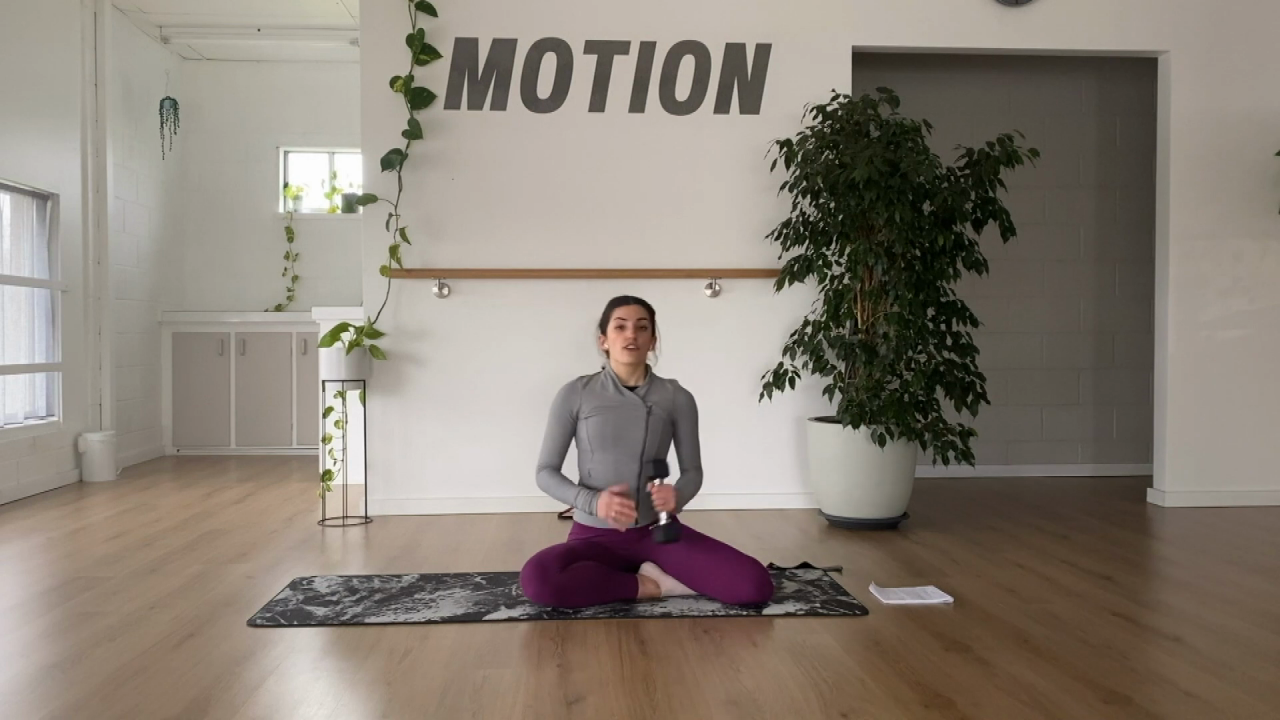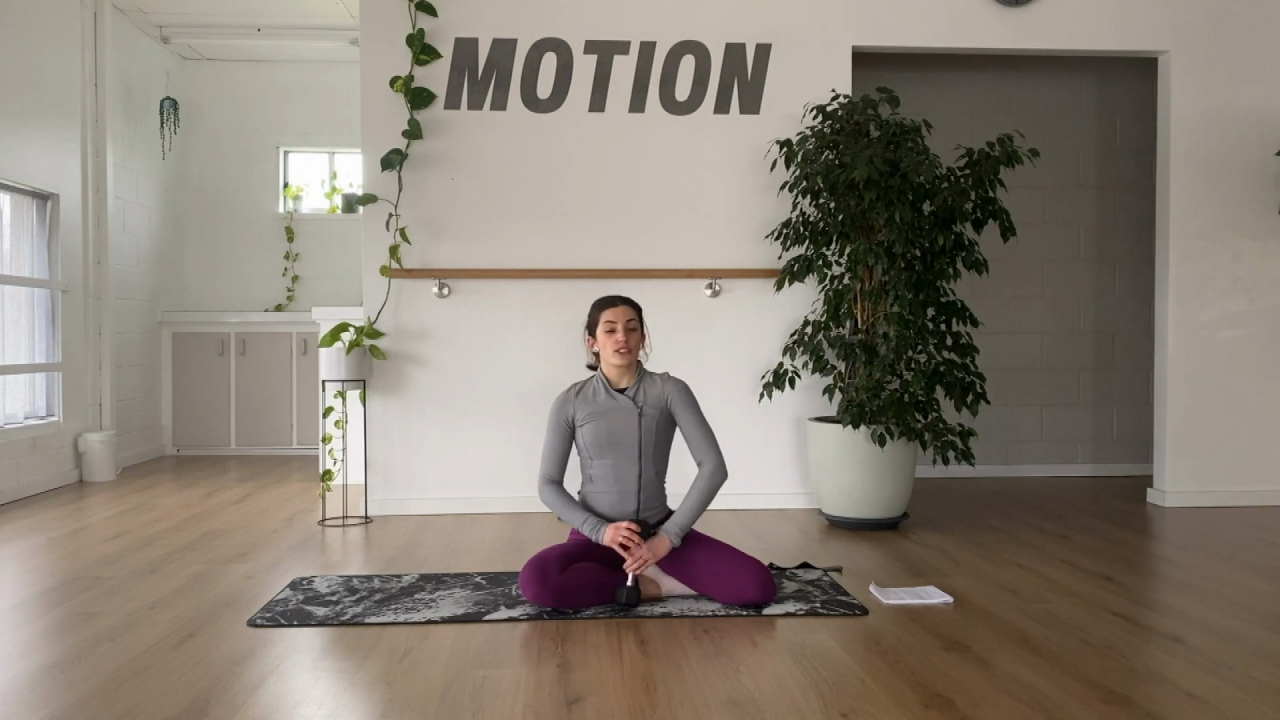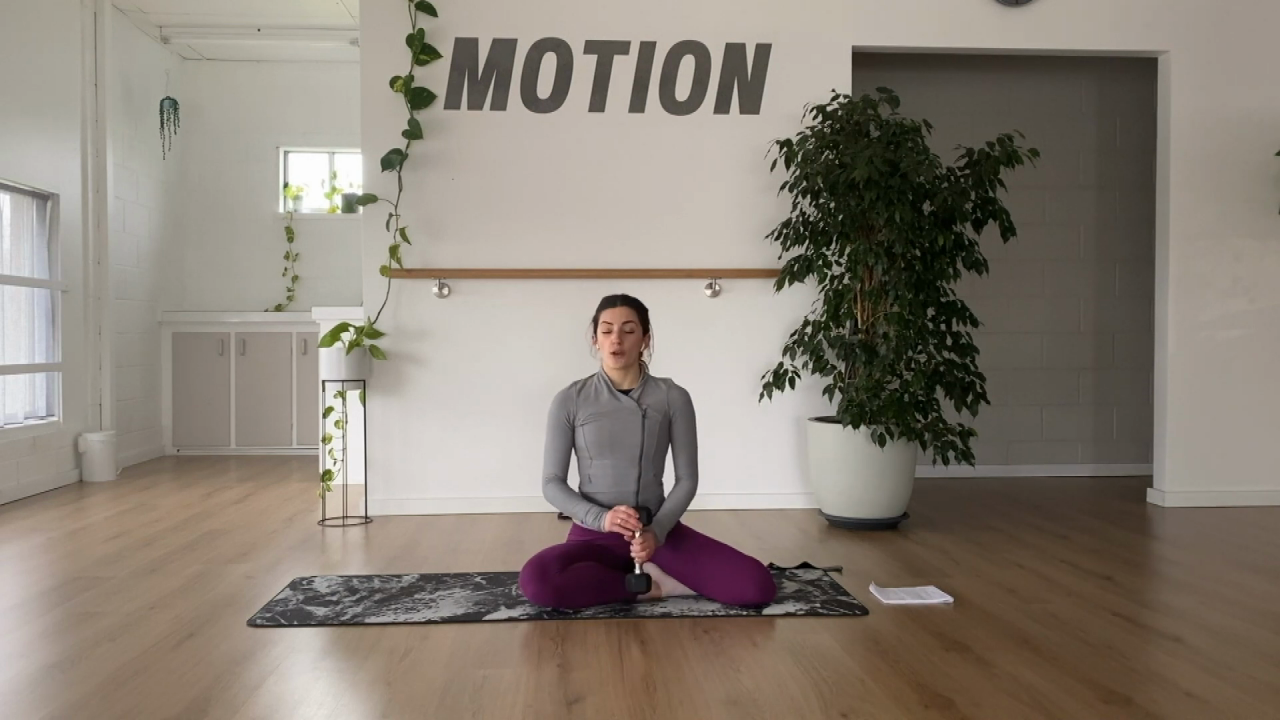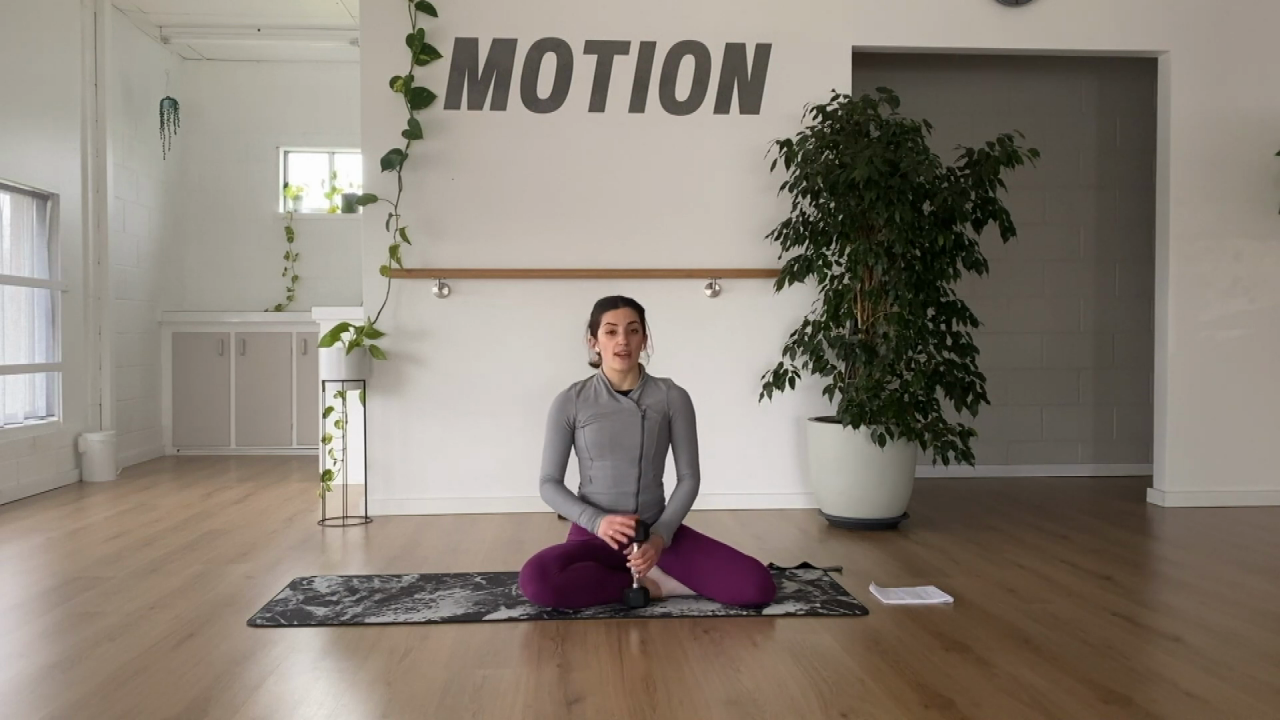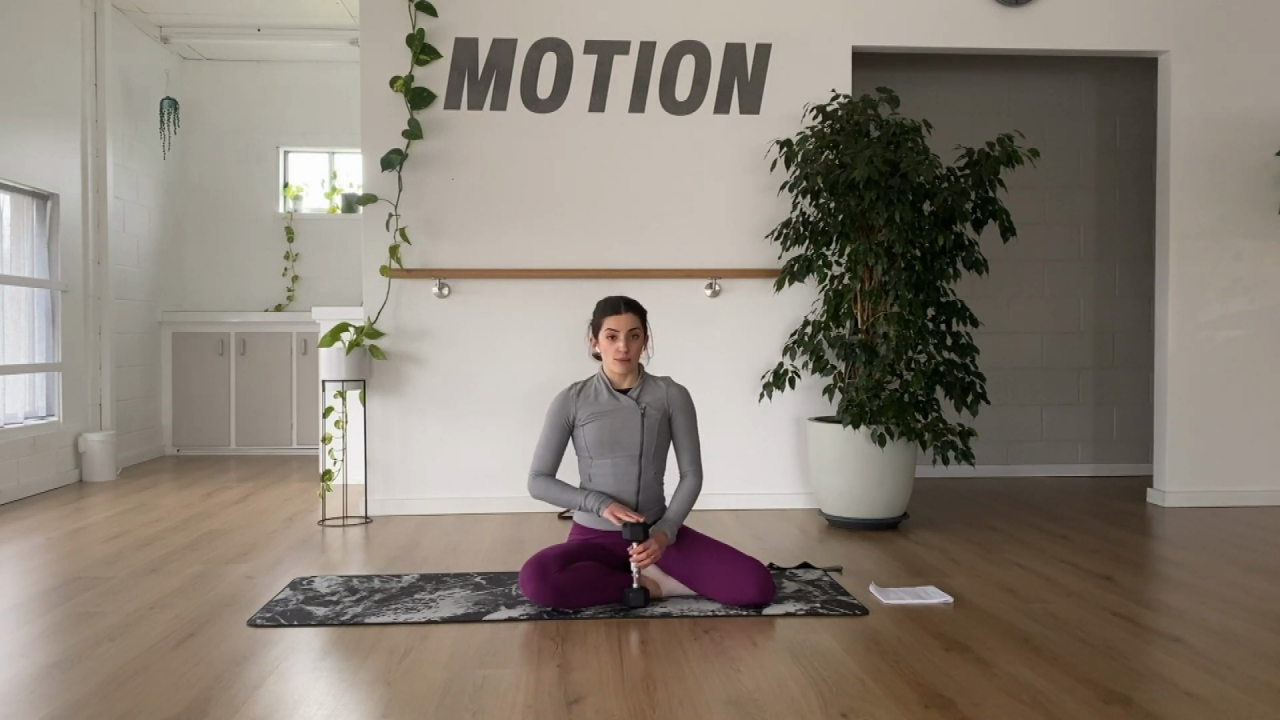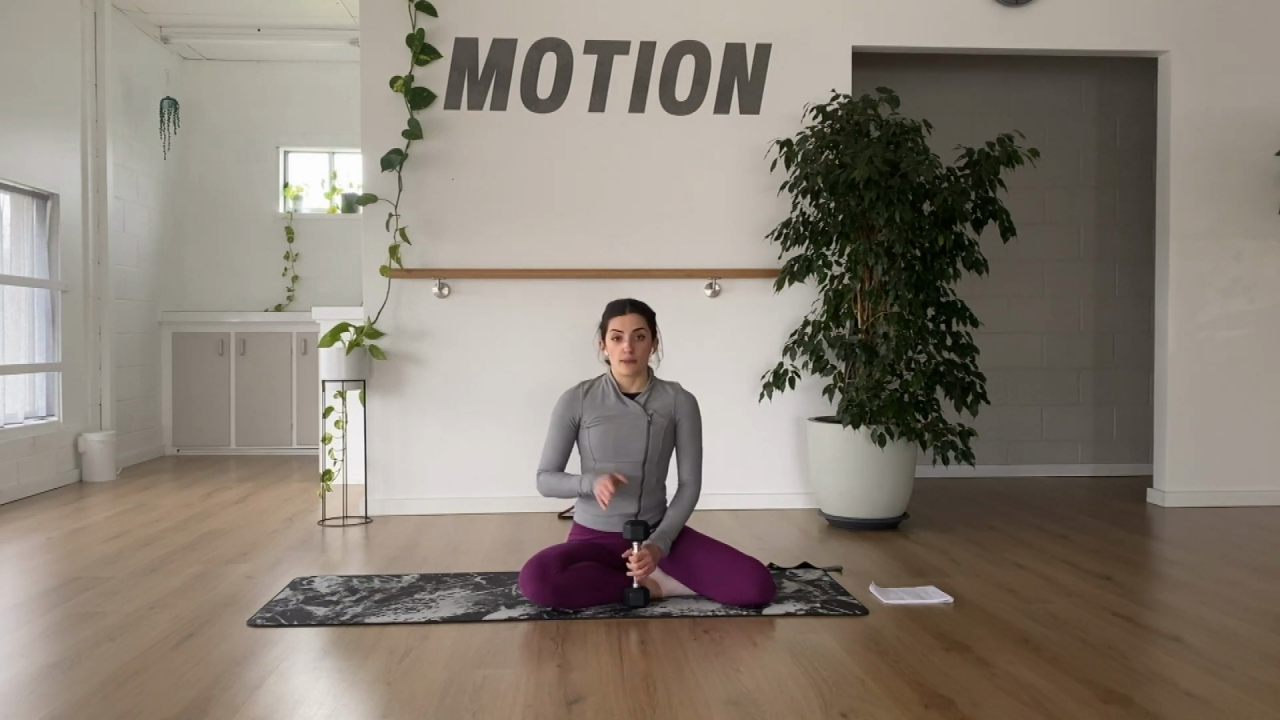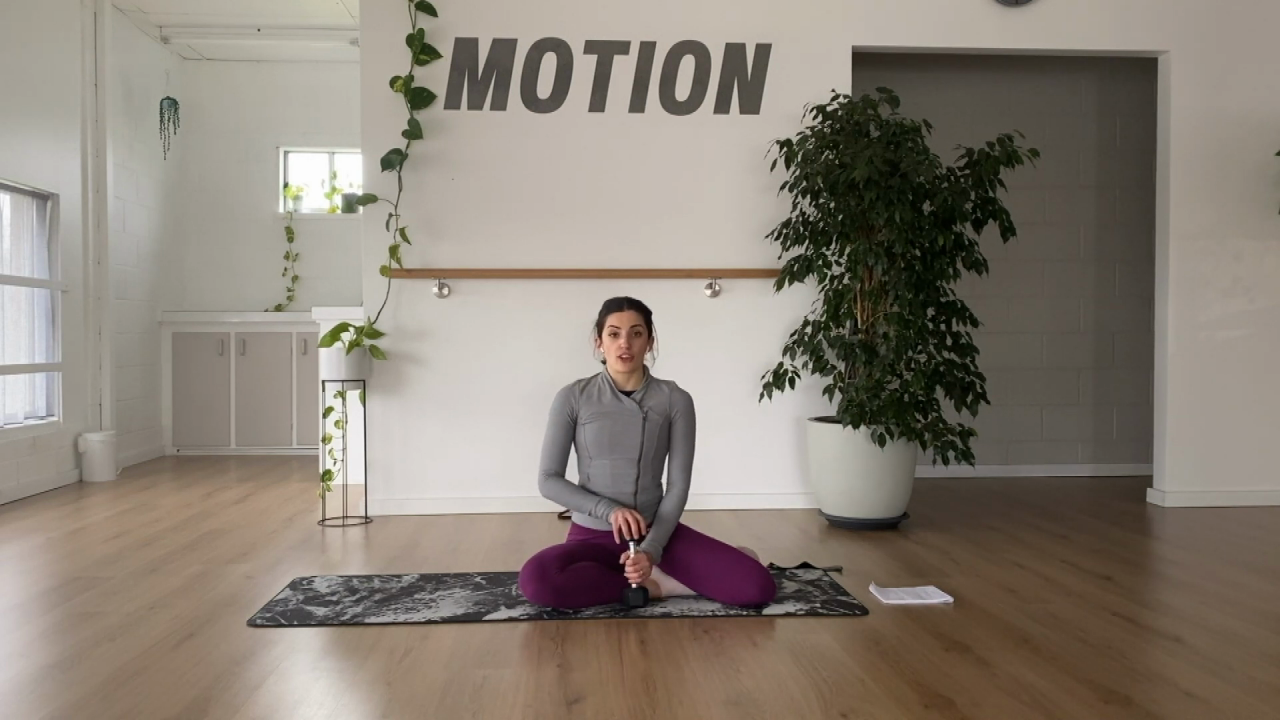
dt=0.7s
person 1, frame 1
left shoulder: (676, 398)
right shoulder: (575, 394)
left elbow: (692, 472)
right elbow: (545, 473)
left wrist: (677, 496)
right wrist: (592, 502)
left hip: (656, 531)
right hip: (594, 534)
left knee: (756, 586)
right knee: (536, 581)
left ankle: (653, 571)
right ankle: (652, 585)
person 1, frame 2
left shoulder: (670, 391)
right shoulder: (570, 402)
left elbow: (714, 468)
right elbow: (548, 484)
left wrist: (670, 536)
right wrist: (599, 529)
left hip: (659, 529)
right hip: (594, 535)
left knee: (758, 586)
right knee: (535, 581)
right ankle: (655, 584)
person 1, frame 3
left shoulder: (673, 397)
right shoulder: (569, 400)
left elbow: (686, 479)
right elbow: (552, 482)
left wrist: (657, 530)
right wrist: (600, 517)
left hip: (659, 531)
right hip: (594, 534)
left knee: (757, 585)
right knee: (535, 581)
left ankle: (648, 574)
right ankle: (658, 584)
person 1, frame 4
left shoulder: (672, 397)
right shoulder: (569, 402)
left elbow: (689, 478)
right elbow: (549, 483)
left wrist: (661, 535)
right wrist: (596, 521)
left hip: (657, 531)
right hip: (593, 536)
left knee: (757, 585)
right knee: (535, 580)
right ankle: (657, 584)
person 1, frame 5
left shoulder: (672, 395)
right shoulder: (570, 401)
left elbow: (692, 474)
right elbow: (539, 482)
left wrist: (665, 531)
right wrist: (600, 503)
left hip: (656, 531)
right hip: (594, 536)
left knee: (757, 585)
right knee: (535, 580)
left ankle: (651, 573)
right ankle: (655, 584)
person 1, frame 6
left shoulder: (679, 402)
right shoulder: (576, 400)
left elbow: (690, 484)
right elbow: (545, 480)
left wrist: (659, 545)
right wrist: (591, 482)
left hip: (657, 532)
right hip: (594, 536)
left knee: (757, 586)
right knee: (535, 580)
left ankle: (660, 566)
right ankle: (659, 584)
person 1, frame 7
left shoulder: (675, 400)
right shoulder: (572, 398)
left elbow: (679, 485)
right elbow: (549, 480)
left wrist: (652, 549)
right wrist: (608, 510)
left hip: (656, 530)
right hip: (593, 535)
left knee: (757, 586)
right knee: (535, 580)
left ankle: (659, 566)
right ankle: (658, 584)
